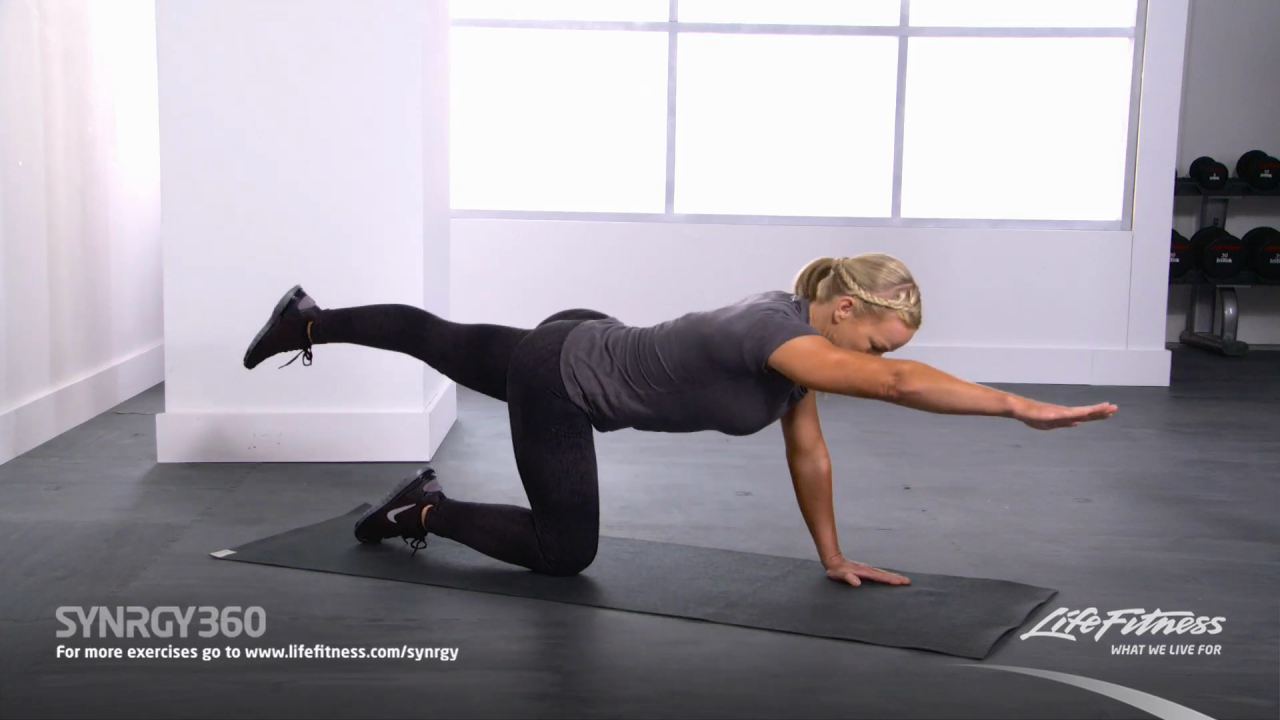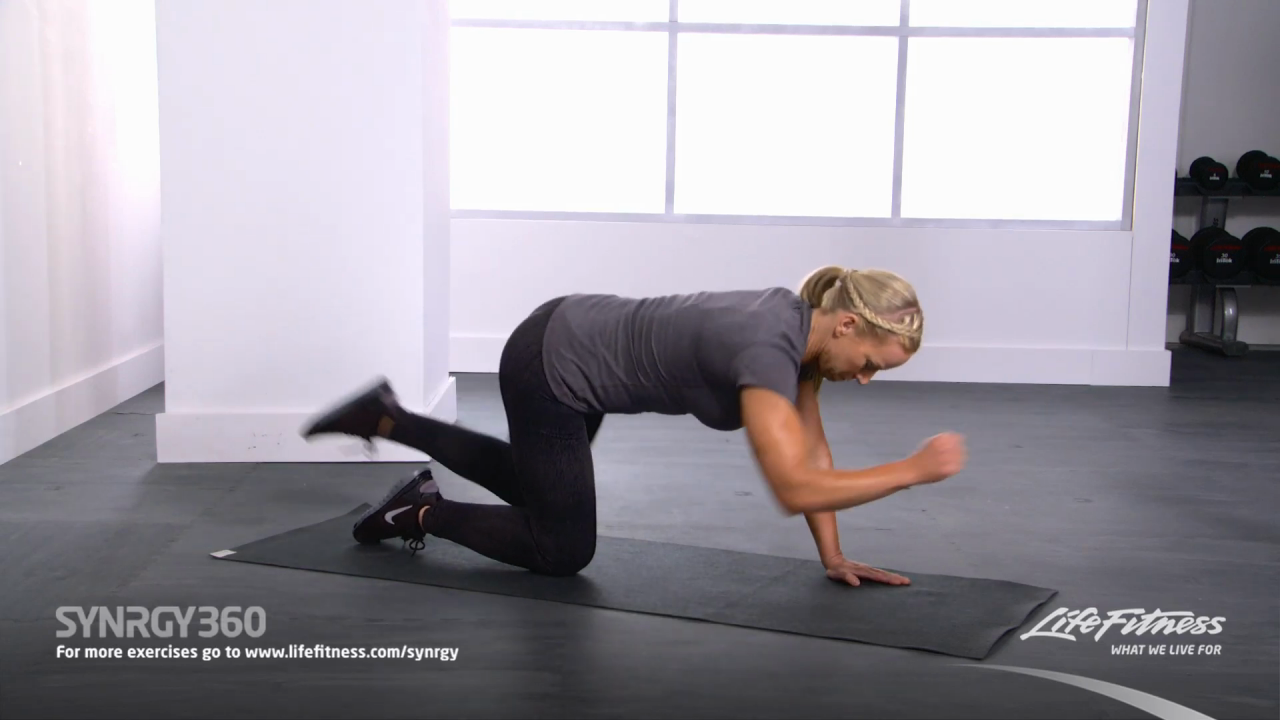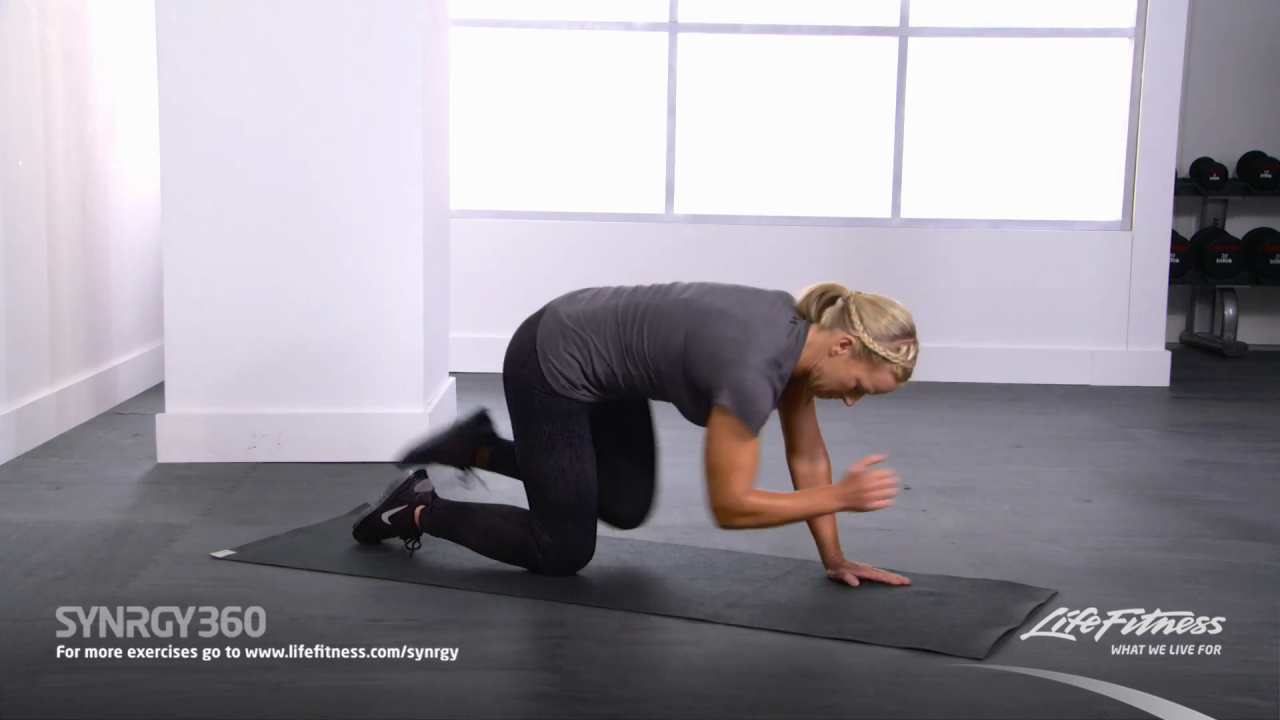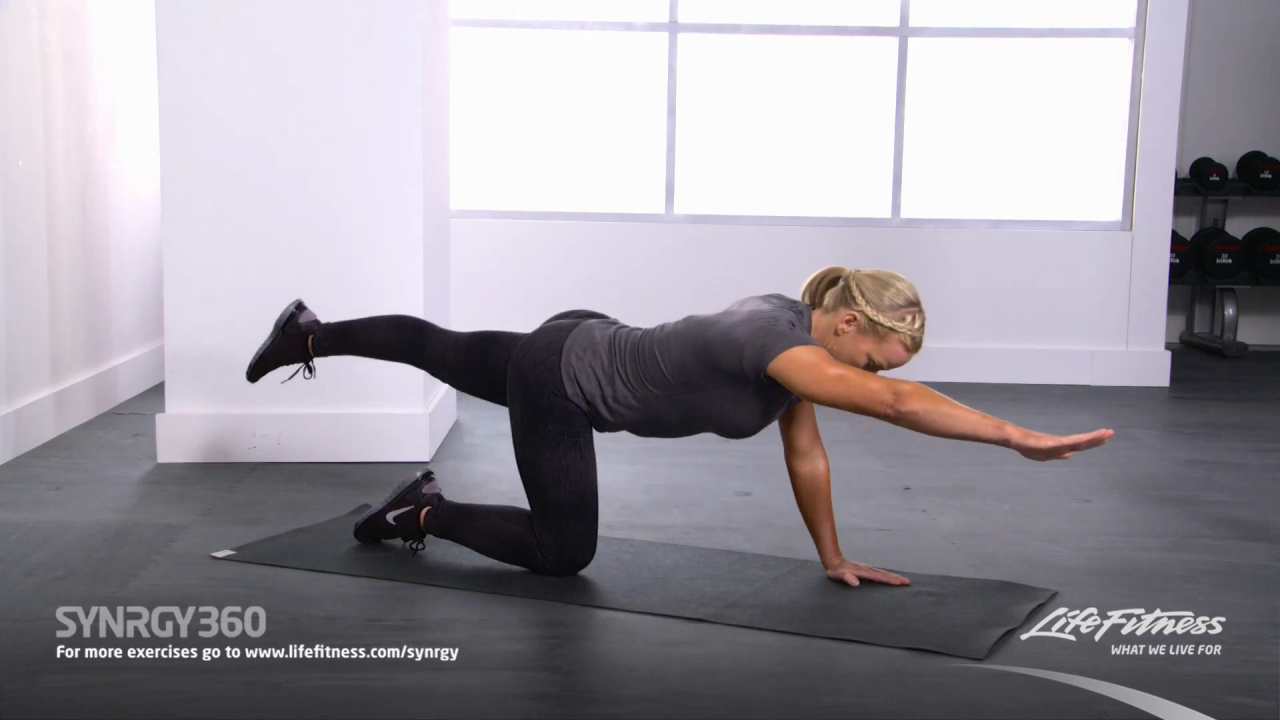
dt=0.7s
person 1, frame 1
left shoulder: (803, 321)
right shoulder: (778, 338)
left elbow: (808, 453)
right elbow: (902, 385)
left wrist: (833, 556)
right wrist: (1027, 407)
left hip: (587, 348)
right hip: (558, 381)
left knee: (439, 341)
right knee: (565, 551)
left ankle: (309, 321)
right ankle: (423, 510)
person 1, frame 2
left shoulder: (802, 324)
right shoulder: (768, 355)
left elbow: (811, 450)
right elbow: (798, 489)
left wrist: (836, 558)
right wrist: (917, 468)
left hip: (578, 335)
right hip: (547, 371)
left knee: (519, 482)
right knee: (563, 551)
left ankle: (389, 419)
right ankle: (420, 512)
person 1, frame 3
left shoulder: (801, 329)
right shoulder: (751, 368)
left elbow: (807, 449)
right elbow: (731, 507)
left wrist: (835, 557)
right wrist: (843, 497)
left hip: (595, 345)
right hip: (554, 366)
left knee: (628, 508)
right knee: (561, 552)
left ankle: (479, 447)
right ankle: (419, 509)
person 1, frame 4
left shoulder: (799, 321)
right shoulder: (775, 344)
left elbow: (805, 453)
right elbow: (899, 406)
left wrist: (834, 557)
right wrist: (1023, 438)
left hip: (587, 348)
right hip: (559, 383)
left knee: (439, 350)
right knee: (563, 553)
left ankle: (309, 335)
right ankle: (423, 512)
